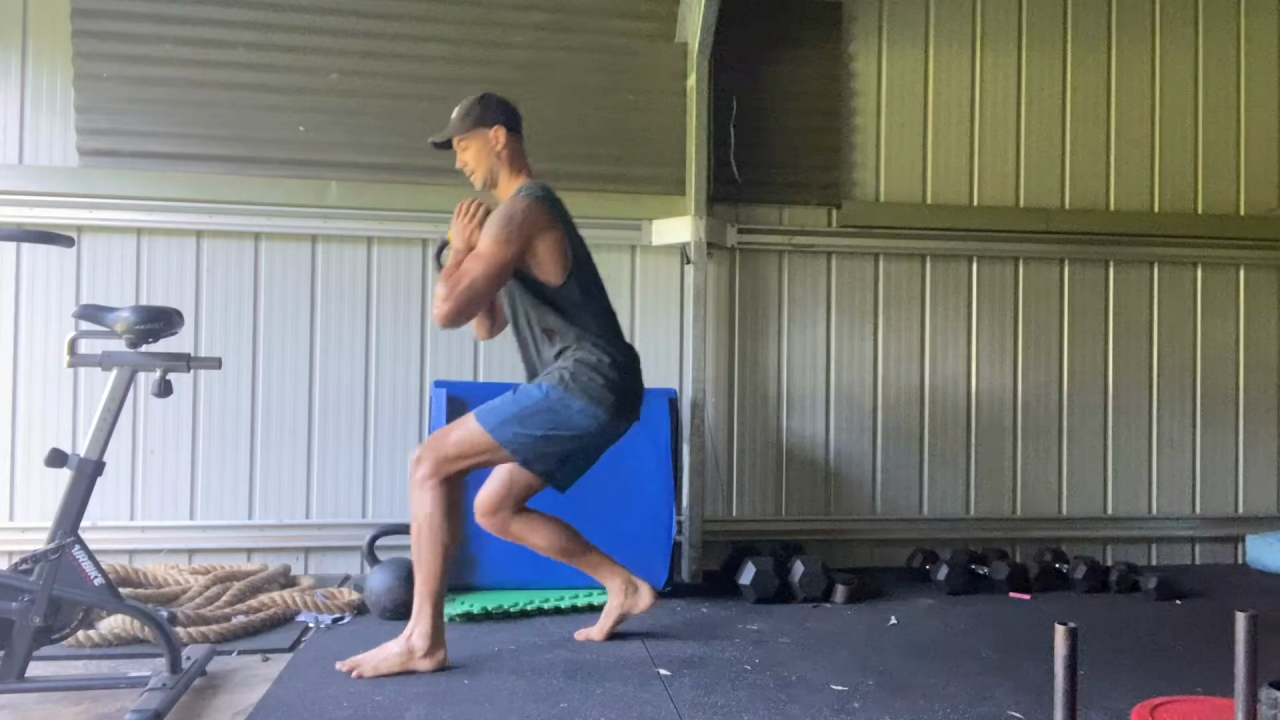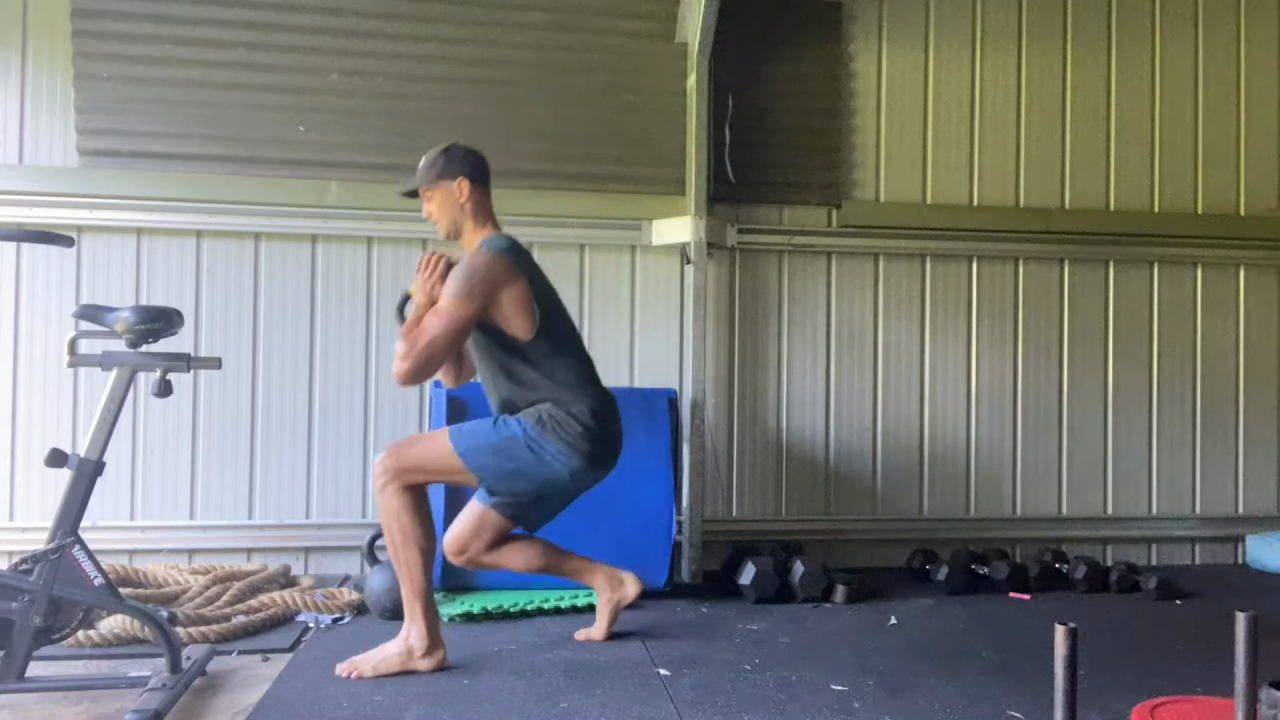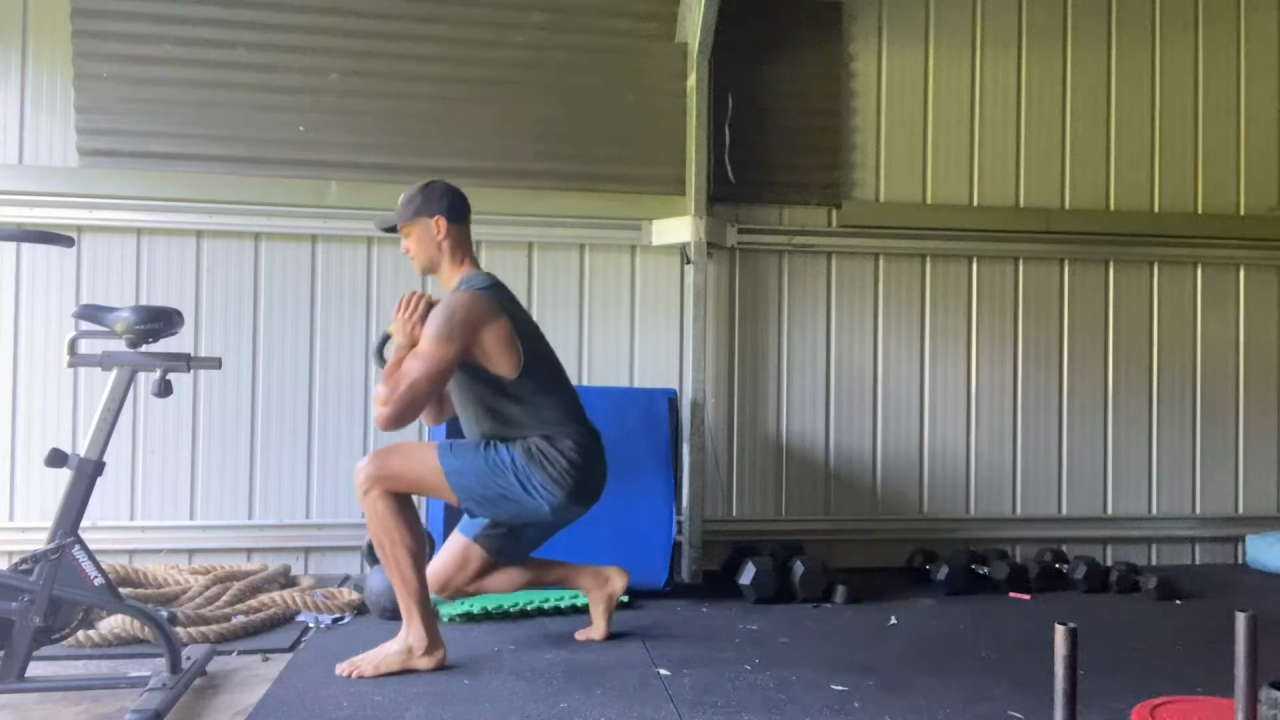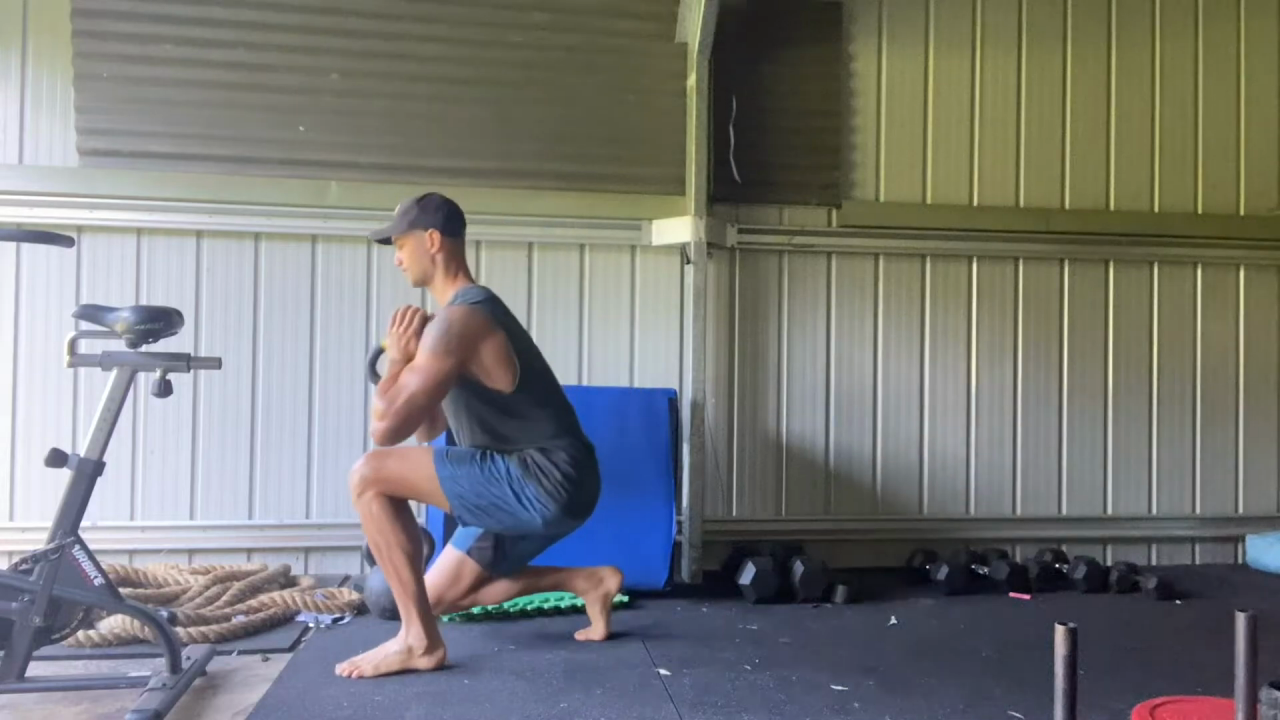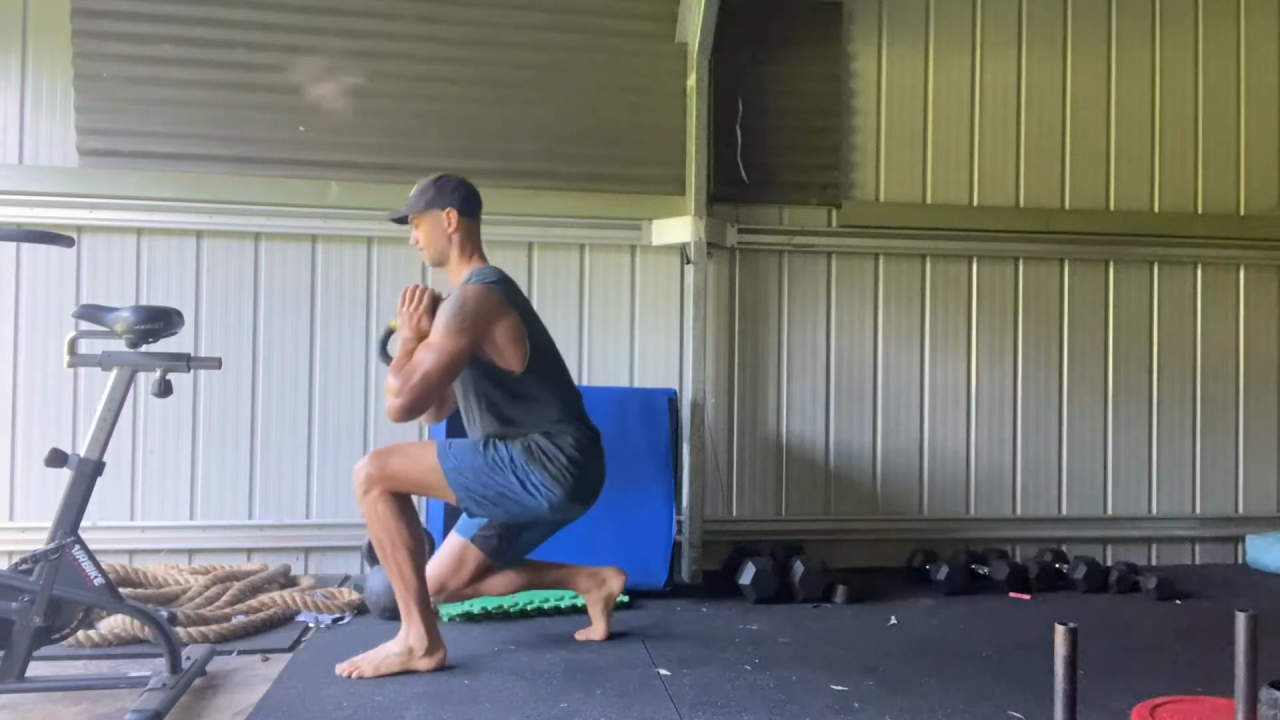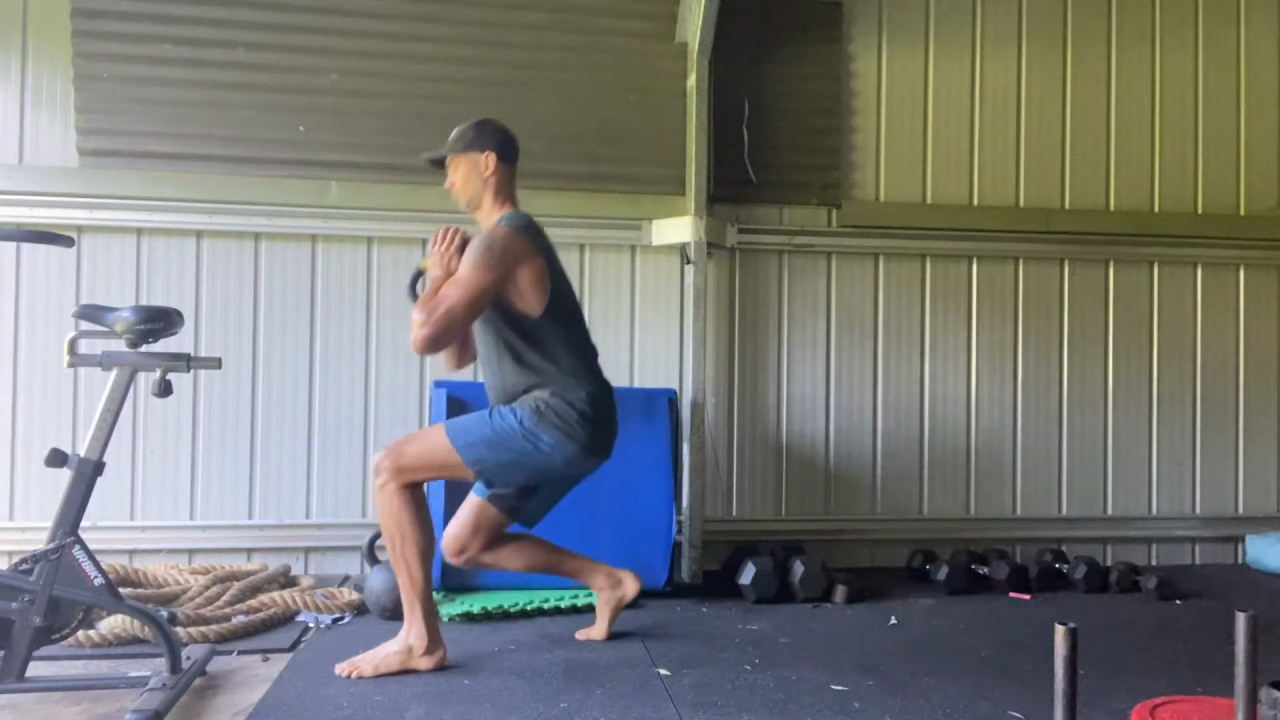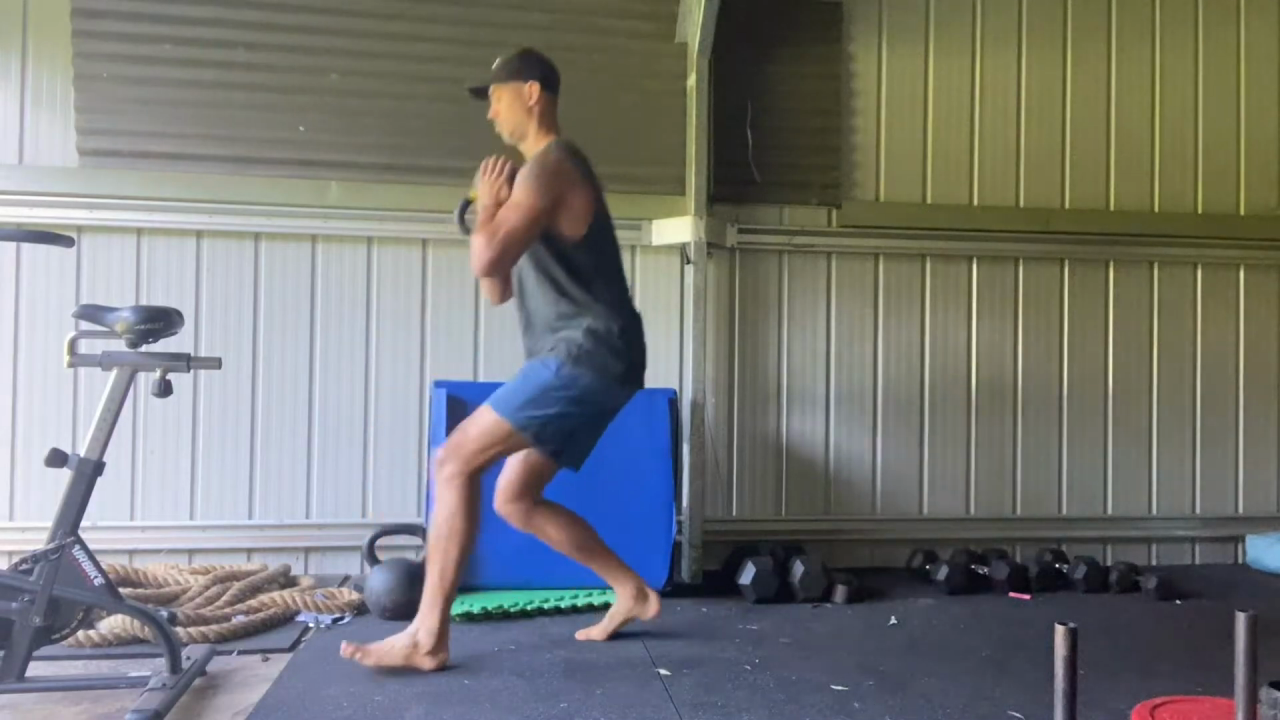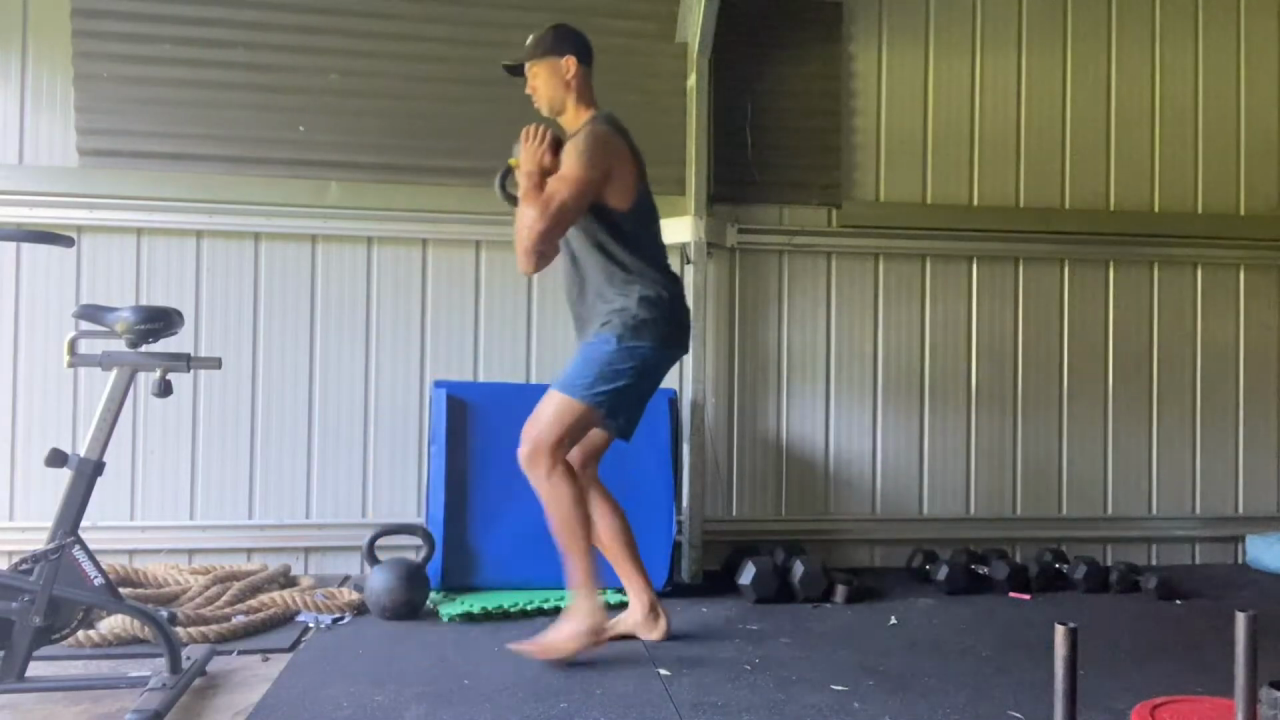
dt=0.2s
person 1, frame 1
left shoulder: (520, 211)
right shoulder: (522, 213)
left elbow: (449, 310)
right elbow: (487, 325)
left wrist: (460, 248)
right wrist: (472, 251)
left hip: (586, 384)
right hip: (590, 391)
left knee: (430, 462)
right knee: (494, 509)
left ankle: (422, 640)
right ankle: (624, 586)
person 1, frame 2
left shoulder: (481, 266)
right shoulder: (492, 261)
left elbow: (408, 365)
right elbow: (455, 374)
left wrist: (423, 303)
right wrist: (437, 305)
left hip: (565, 431)
right hip: (570, 435)
left knee: (392, 468)
right knee: (466, 544)
left ankle: (420, 639)
right ankle: (608, 579)
person 1, frame 3
left shoulder: (462, 306)
right shoulder: (473, 299)
left elbow: (390, 410)
right elbow: (437, 411)
left wrist: (403, 345)
right wrist: (417, 345)
left hip: (553, 468)
right hip: (550, 468)
left knee: (374, 474)
right knee: (446, 578)
left ankle: (419, 639)
right ankle: (597, 581)
person 1, frame 4
left shoulder: (458, 321)
right shoulder: (466, 315)
left elbow: (386, 427)
right elbow: (429, 426)
left wrist: (397, 358)
right wrist: (409, 359)
left hip: (549, 483)
right hip: (543, 484)
left knee: (368, 476)
right knee: (440, 593)
left ankle: (418, 640)
right ankle: (591, 580)
person 1, frame 5
left shoulder: (473, 300)
right shoulder: (477, 296)
left elbow: (400, 403)
right elbow: (436, 408)
left wrist: (410, 337)
right wrist: (420, 340)
left hip: (553, 469)
right hip: (545, 471)
left knee: (374, 474)
right knee: (442, 582)
left ankle: (419, 640)
right ankle: (594, 581)
person 1, frame 6
left shoulder: (502, 239)
right shoulder: (502, 241)
left elbow: (426, 337)
right elbow: (459, 354)
left wrist: (438, 277)
right wrist: (448, 281)
left hip: (561, 422)
right hip: (558, 426)
left knee: (391, 467)
right knee: (462, 545)
left ankle: (420, 638)
right ankle: (606, 579)
person 1, frame 7
left shoulder: (552, 164)
right shoulder: (541, 174)
left elbow: (486, 258)
right elbow: (499, 288)
left wrist: (489, 207)
right wrist: (494, 213)
left hip: (589, 354)
right hip: (584, 360)
left knee: (456, 463)
right knee: (514, 498)
left ankle: (427, 636)
right ankle: (632, 591)
person 1, frame 8
left shoulder: (594, 138)
right shoulder: (577, 146)
left elbow: (535, 233)
right elbow: (531, 259)
left wrist: (531, 180)
right wrist: (533, 183)
left hip: (636, 323)
right hip: (621, 330)
left knee: (538, 450)
right knee: (575, 468)
left ankle: (584, 608)
right ankle: (644, 609)
